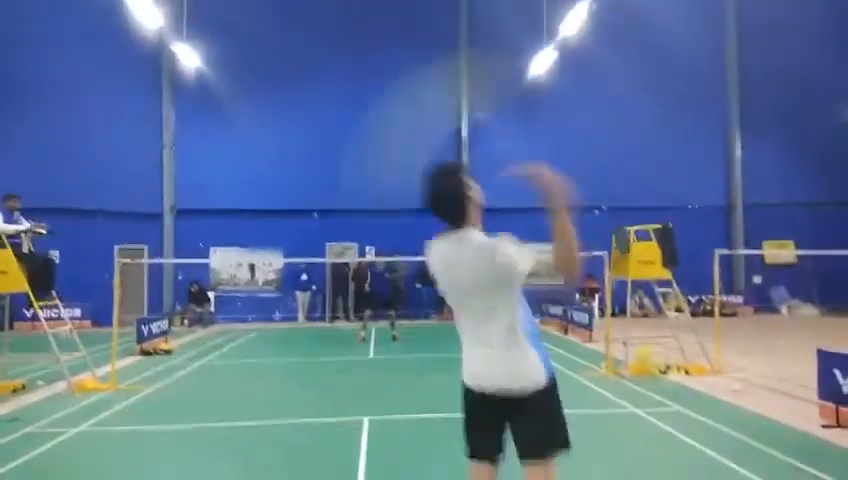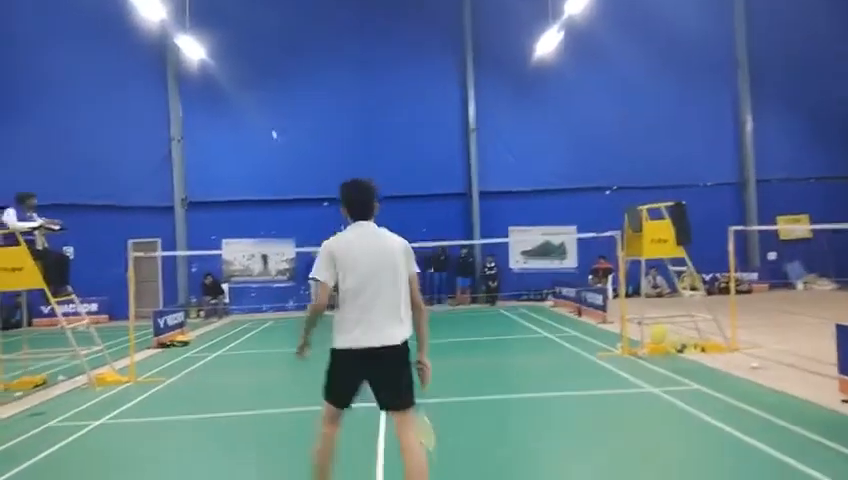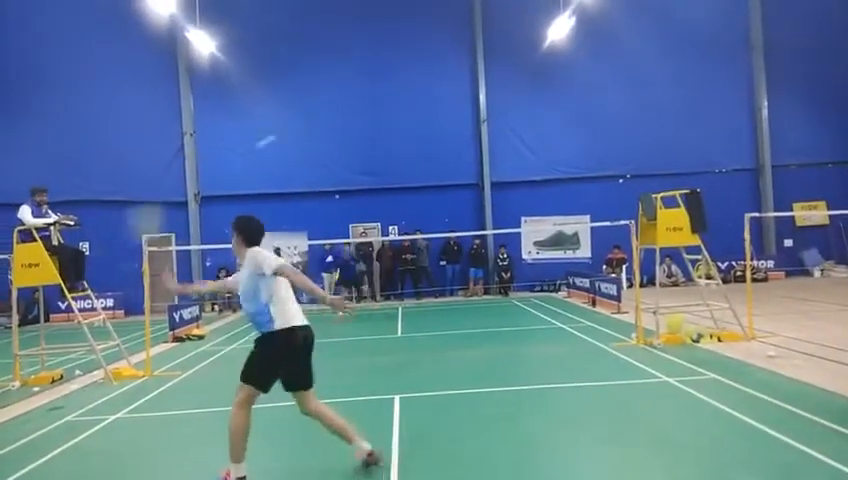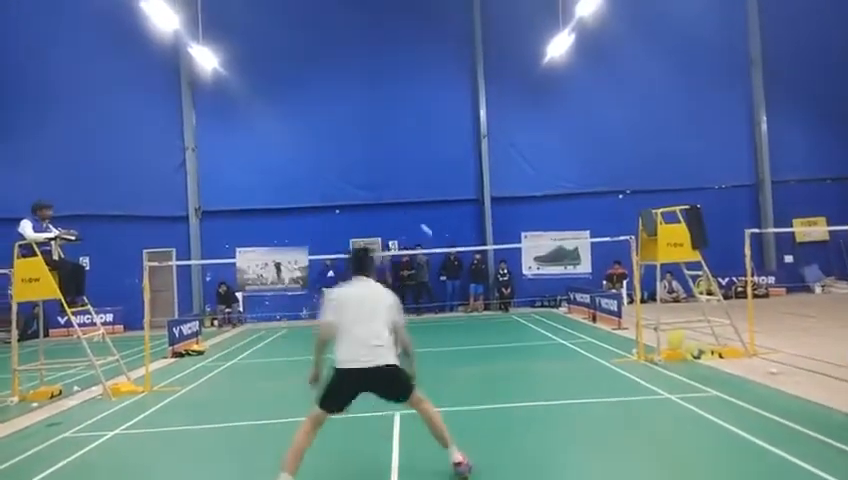
dt=1s
person 1, frame 1
left shoulder: (435, 256)
right shoulder: (495, 251)
right elbow: (568, 273)
right wrist: (559, 209)
left hip: (477, 383)
right hip: (525, 380)
person 1, frame 2
left shoulder: (333, 246)
right shoulder: (399, 245)
left elbow: (319, 301)
right elbow: (417, 303)
left wrist: (305, 335)
right wrist: (422, 352)
left hip: (348, 346)
right hip: (392, 345)
left knee: (331, 419)
right knee: (407, 429)
person 1, frame 3
left shoulder: (258, 255)
right shoulder: (245, 269)
left elbow: (291, 273)
right elbow: (217, 286)
left wrist: (325, 297)
right wrist: (179, 288)
left hip: (285, 334)
right hip: (297, 334)
left knee: (243, 403)
right knee: (307, 403)
right ankle: (363, 447)
person 1, frame 4
left shoulder: (337, 295)
right shoulder: (388, 296)
left elbow: (324, 335)
right elbow: (403, 342)
left wrist: (316, 368)
right wrist: (411, 372)
left hip: (348, 370)
right hip: (384, 366)
left knee: (313, 422)
right knee: (421, 402)
right ankle: (456, 457)
person 2, frame 1
left shoulder: (18, 217)
left elbow: (29, 230)
left wrist: (38, 227)
right wrist: (26, 227)
left hip: (21, 249)
left knee: (48, 261)
right knee: (35, 261)
left ankle: (46, 292)
right ankle: (36, 294)
person 2, frame 2
left shoulder: (31, 214)
right shoulder: (11, 211)
right elbow: (14, 226)
left wrist: (50, 224)
right wrist: (37, 224)
left hip: (33, 245)
left knee: (62, 257)
right knee: (49, 256)
left ankle: (61, 287)
right ankle: (51, 289)
person 2, frame 3
left shoulder: (45, 210)
right shoulder: (25, 208)
left elbow: (57, 221)
right elbow: (29, 222)
left wrist: (67, 219)
right wrist: (53, 220)
left hip: (48, 241)
right hip: (34, 242)
left knee: (78, 253)
right knee: (65, 252)
left ankle: (79, 283)
right ankle: (68, 285)
person 2, frame 4
left shoulder: (46, 224)
right shoulder: (26, 222)
left elbow: (59, 237)
right elbow: (30, 236)
left wrist: (68, 234)
right wrist: (54, 235)
left hip: (49, 255)
right hip: (35, 256)
left knee: (78, 268)
right knee: (65, 267)
left ankle: (79, 298)
right ankle: (68, 300)
